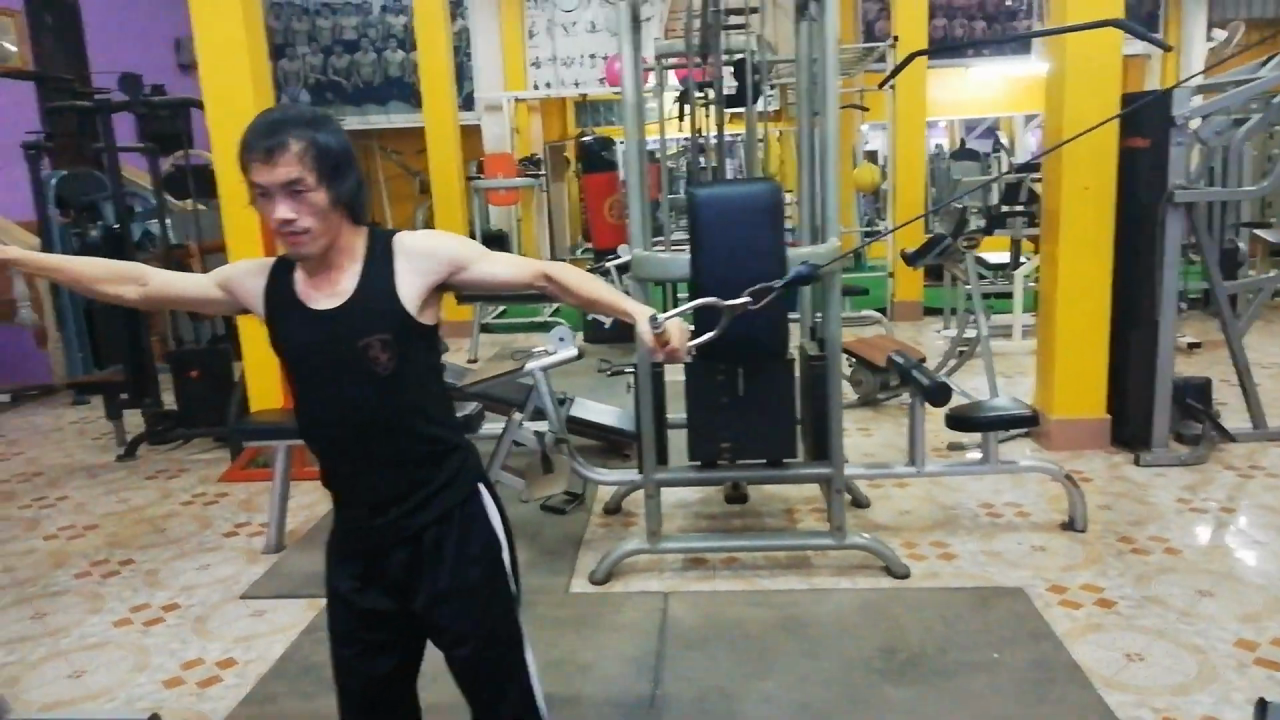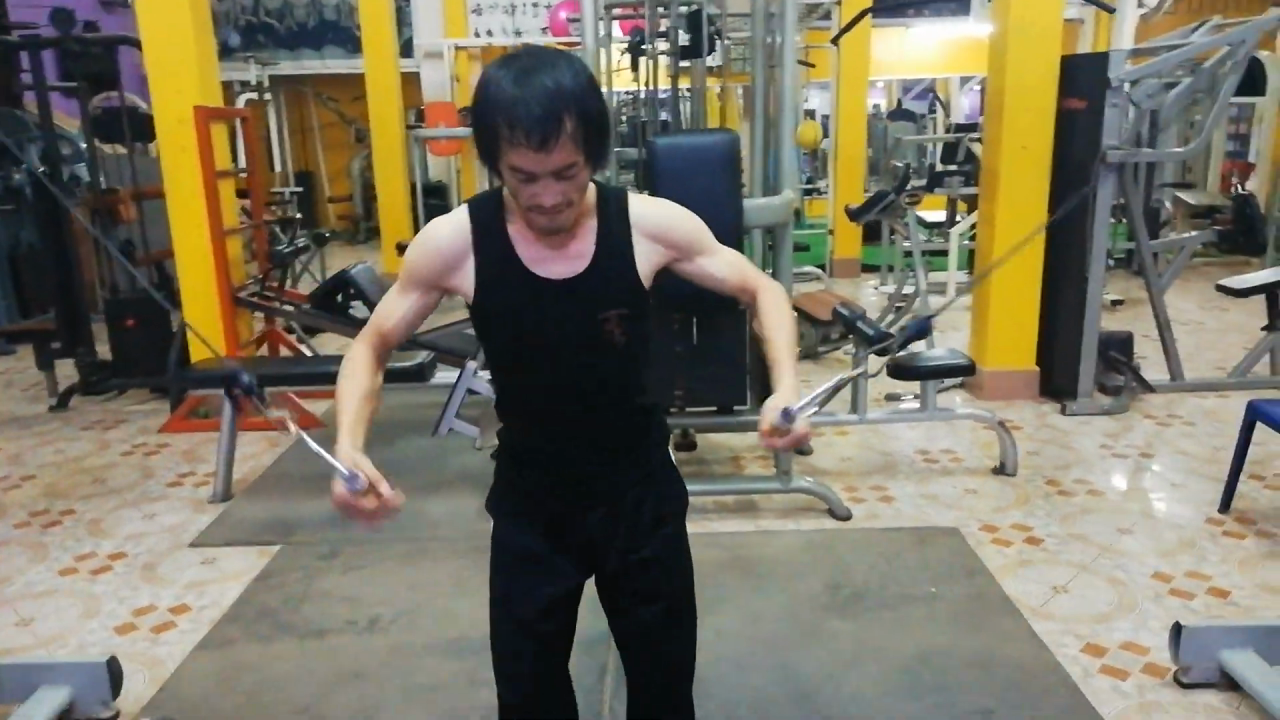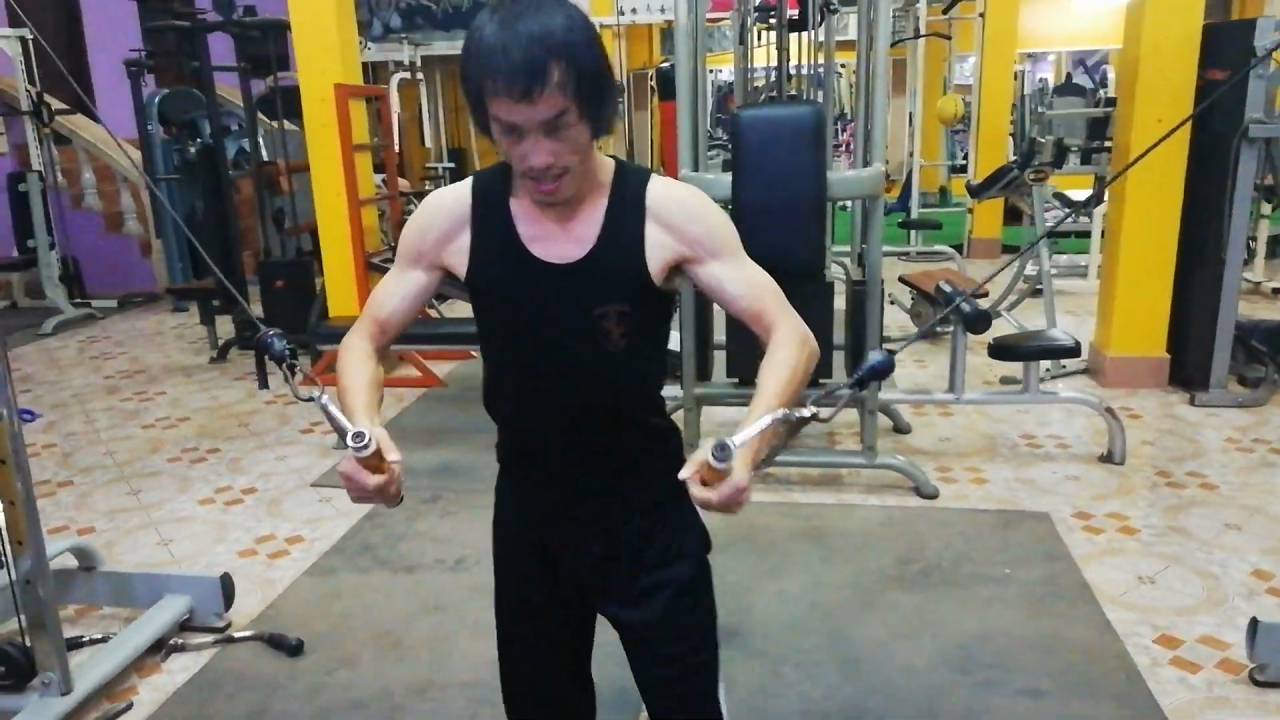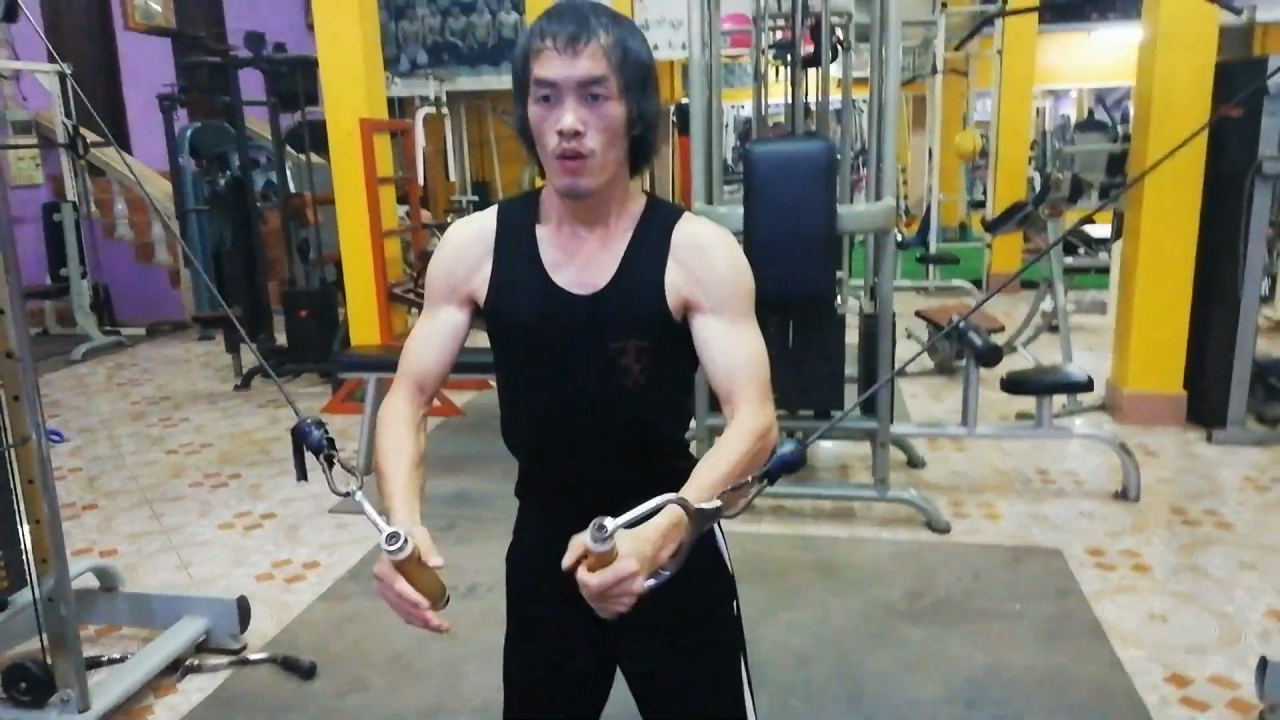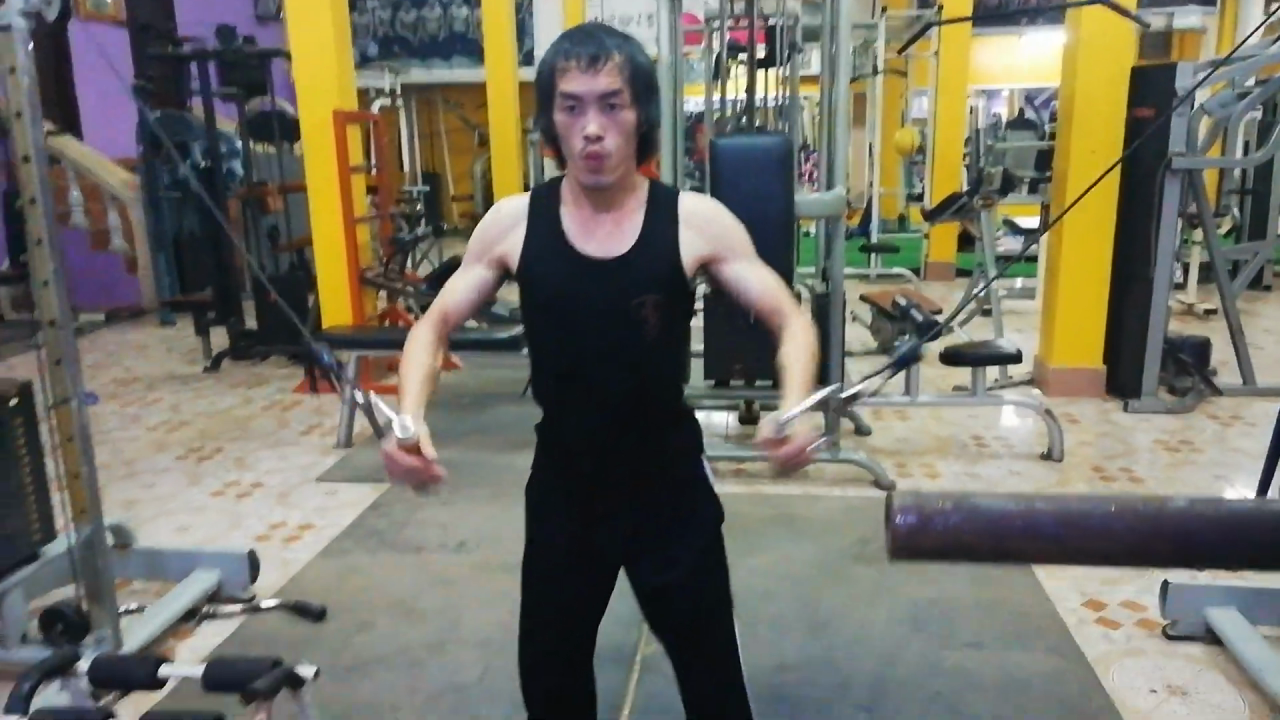
dt=1s
person 1, frame 1
left shoulder: (417, 258)
right shoulder: (261, 285)
left elbow: (543, 274)
right elbow: (138, 285)
left wrist: (638, 312)
left hip: (453, 525)
right hip: (360, 540)
person 1, frame 2
left shoulder: (648, 224)
right shoulder: (454, 242)
left elbow: (759, 289)
right elbow: (373, 346)
left wrist: (785, 385)
right wrist: (350, 449)
left hip: (639, 493)
right hip: (529, 504)
person 1, frame 3
left shoulder: (668, 212)
right shoulder: (452, 218)
left elbow: (790, 336)
right elbow: (365, 338)
left wrist: (746, 445)
right wrist: (364, 432)
left hip: (650, 512)
right hip: (529, 513)
person 1, frame 4
left shoulder: (697, 252)
right shoulder: (476, 246)
left elbow: (754, 422)
right elbow: (408, 397)
left wrist: (658, 537)
right wrist: (402, 521)
left hip: (671, 553)
right hip: (544, 556)
person 1, frame 5
left shoulder: (694, 219)
right shoulder: (513, 221)
left elbow: (791, 320)
right elbow: (433, 328)
left wrist: (795, 408)
right wrist: (410, 420)
left hip: (669, 484)
right hip: (562, 485)
